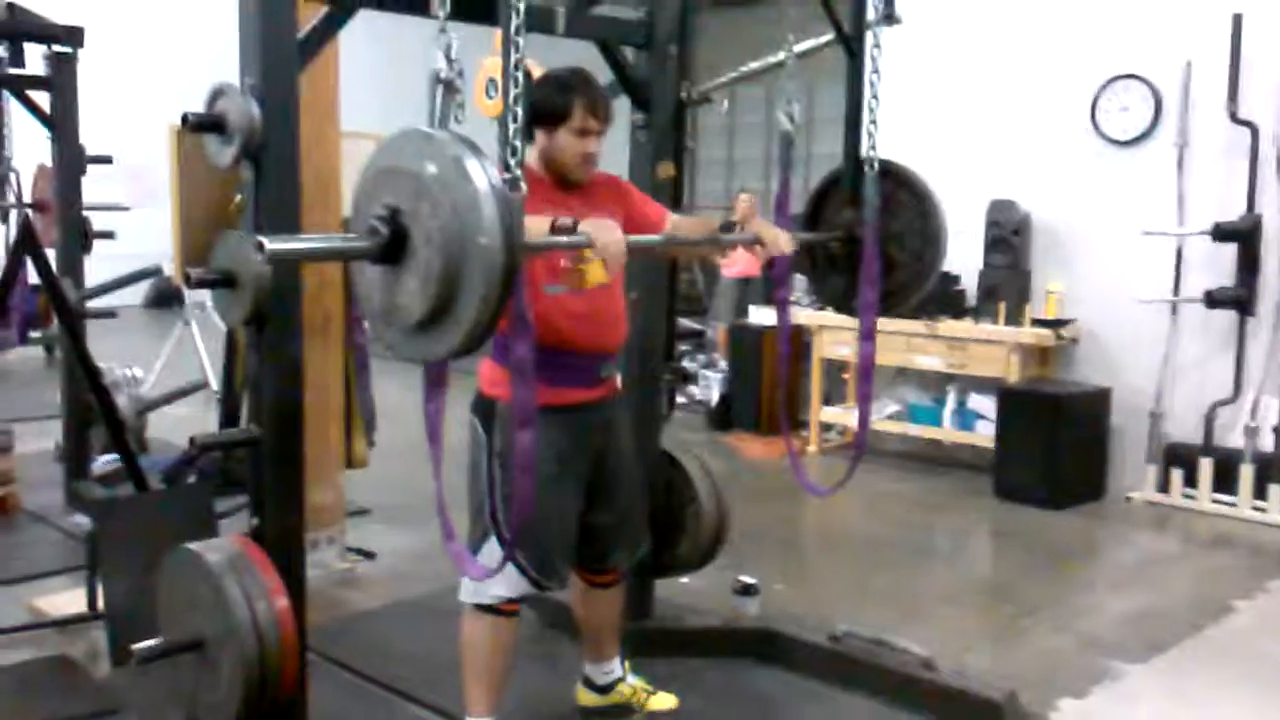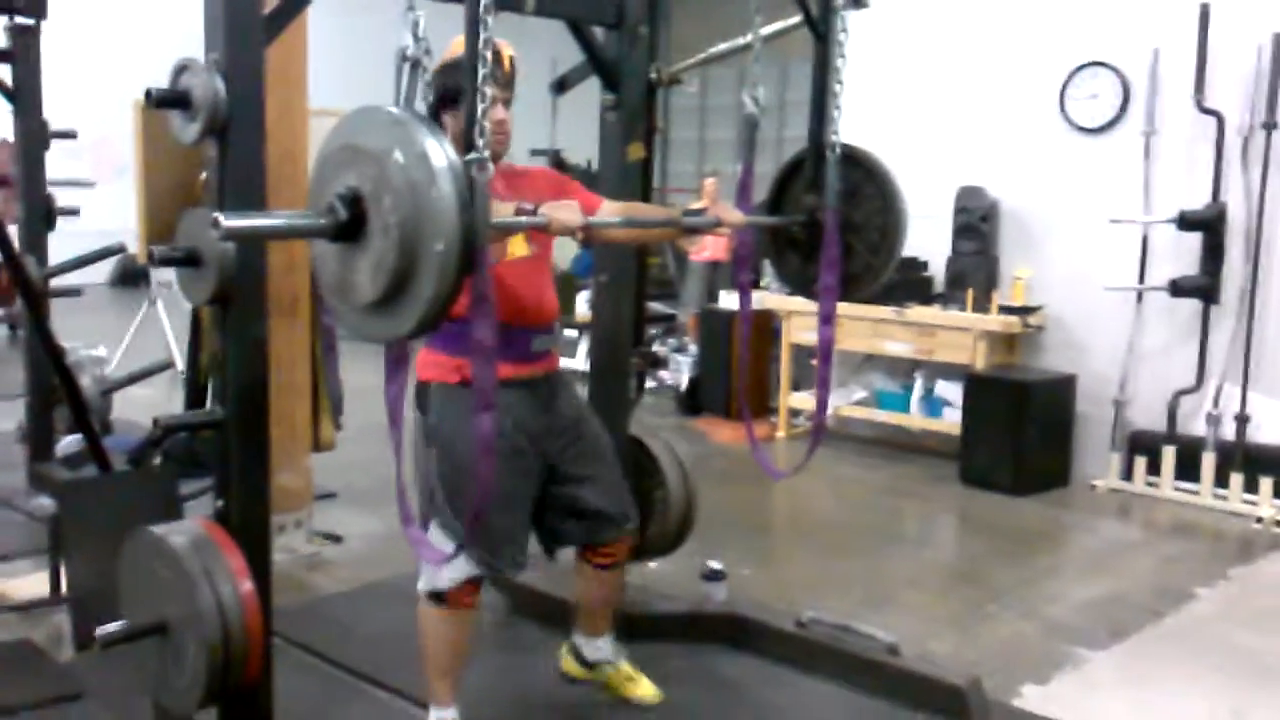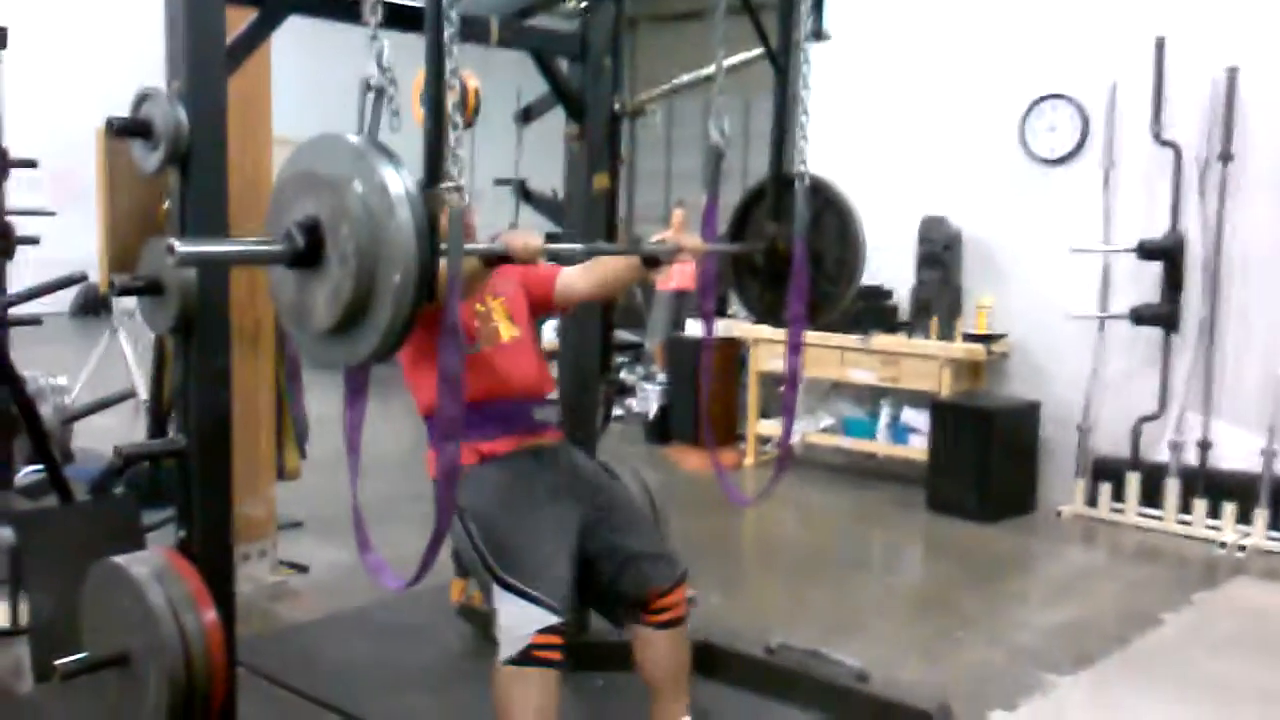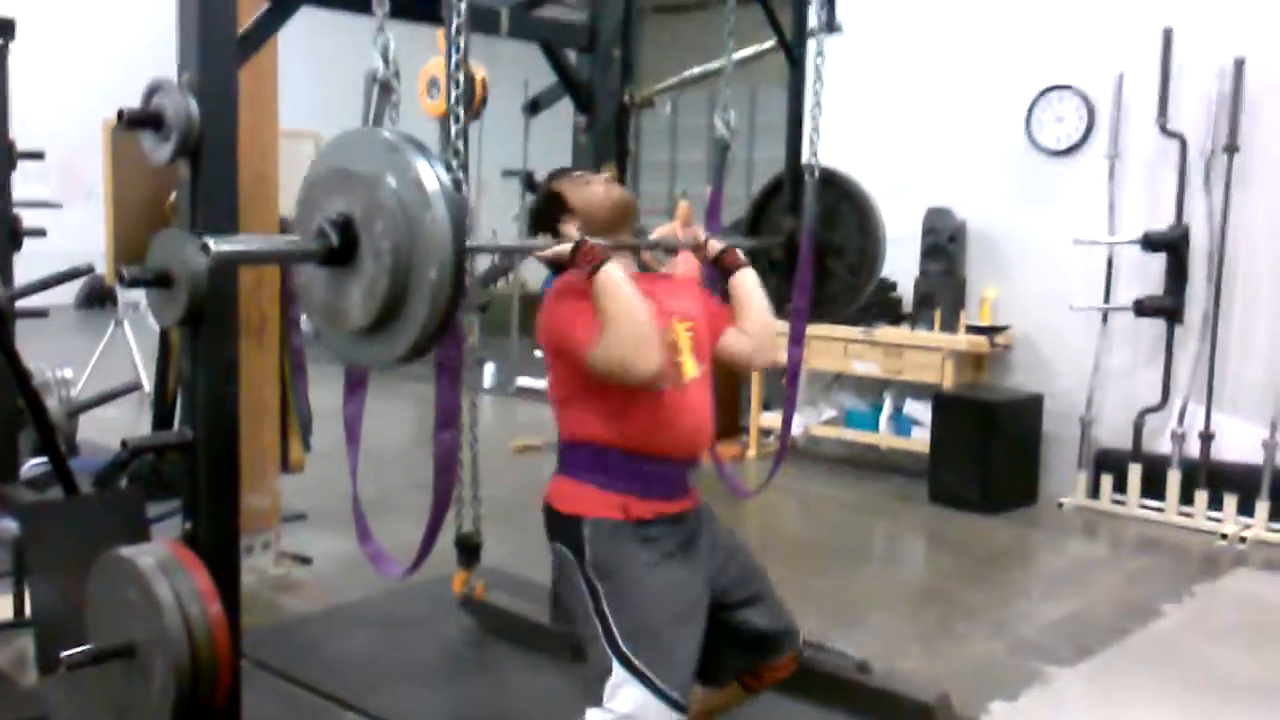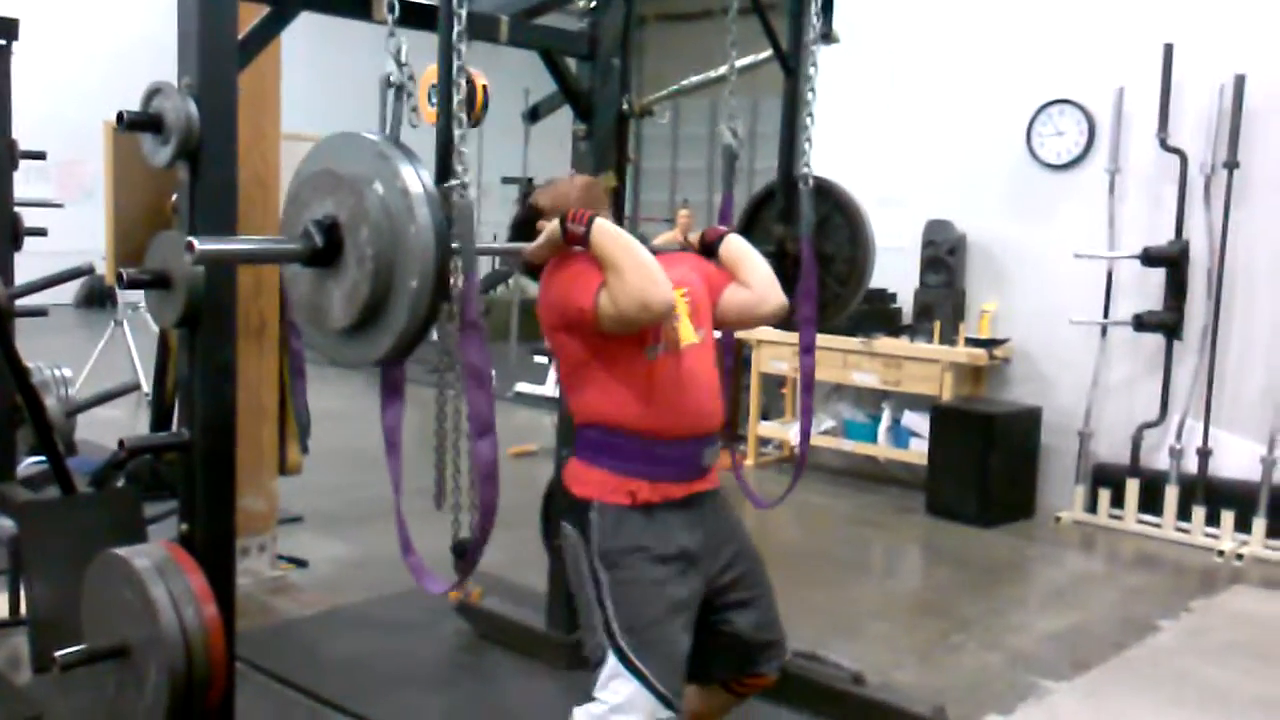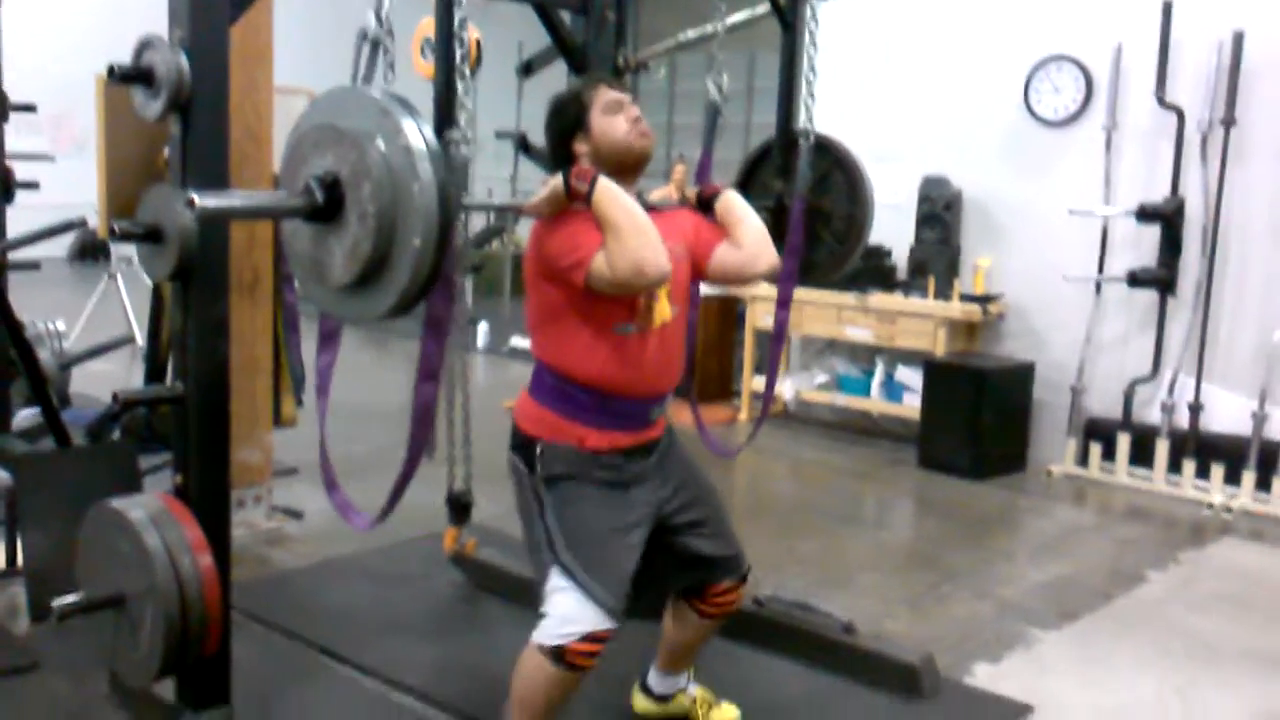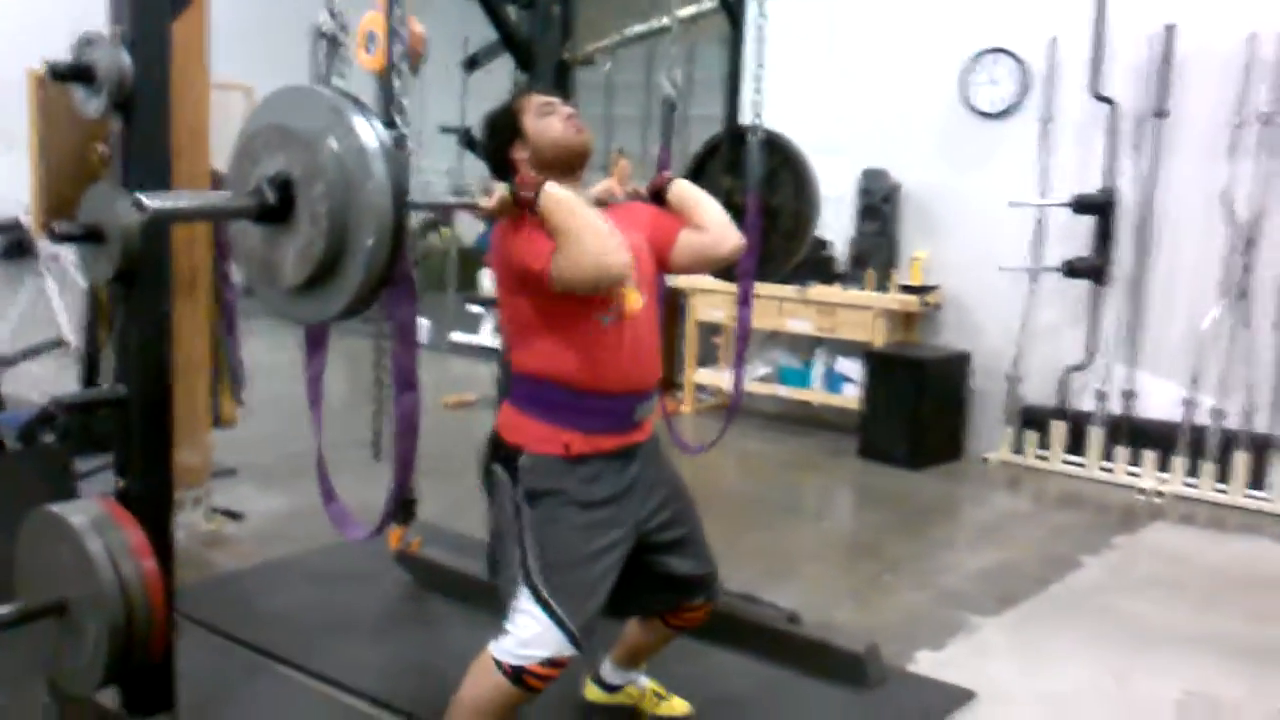
dt=0.7s
person 1, frame 1
left shoulder: (608, 192)
left elbow: (677, 227)
left wrist: (744, 228)
right wrist: (575, 230)
left hip: (598, 400)
left knee: (607, 551)
right knee: (503, 568)
person 1, frame 2
left shoulder: (536, 182)
left elbow: (614, 218)
left wrist: (693, 215)
right wrist: (534, 215)
left hip: (544, 382)
right hip: (465, 390)
left knee: (609, 522)
right knee: (458, 558)
left ankle: (591, 652)
person 1, frame 3
left shoulder: (507, 278)
left elbow: (585, 282)
right elbow: (433, 289)
left hip: (554, 455)
right hip: (483, 469)
left knee: (663, 584)
right knee: (538, 624)
person 1, frame 4
left shoulder: (680, 291)
right shoulder: (573, 297)
left elbow: (760, 349)
right elbow: (642, 362)
left wrist: (729, 259)
right wrist: (597, 261)
left hip: (682, 514)
right hip: (606, 521)
left knee: (772, 648)
person 1, frame 5
left shoulder: (681, 267)
right shoulder: (571, 276)
left elbow: (768, 301)
right elbow: (652, 301)
left wrist: (715, 238)
right wrist: (586, 227)
left hip: (701, 498)
right hip: (620, 510)
left knee: (755, 656)
person 1, frame 6
left shoulder: (675, 223)
right shoulder: (565, 230)
left elbow: (758, 260)
right elbow: (646, 269)
left wrist: (716, 193)
right wrist: (588, 185)
left hip: (650, 444)
right hip: (567, 452)
left knee: (720, 578)
right knee: (581, 623)
person 1, frame 7
left shoulder: (632, 218)
right shoulder: (525, 230)
left elbow: (723, 243)
right elbow: (606, 266)
left wrist: (667, 185)
right wrist: (535, 192)
left hip: (634, 449)
right hip: (555, 461)
left knee: (690, 591)
right knee: (540, 643)
